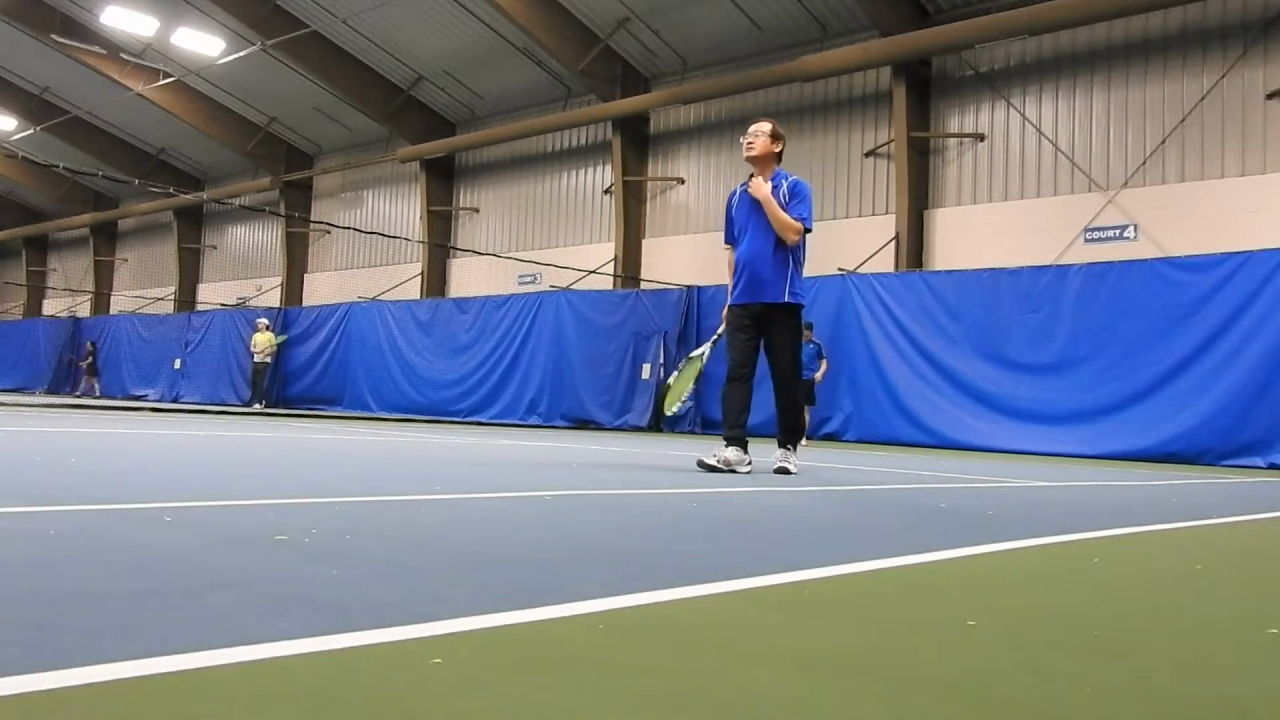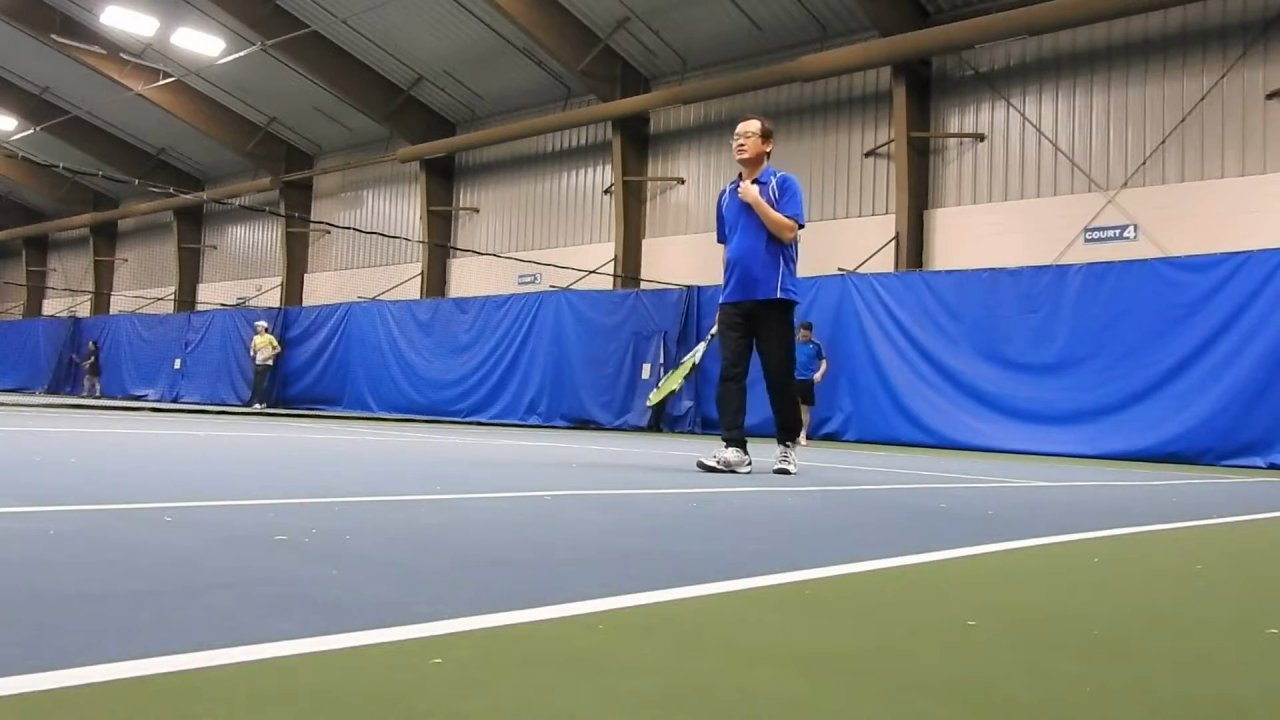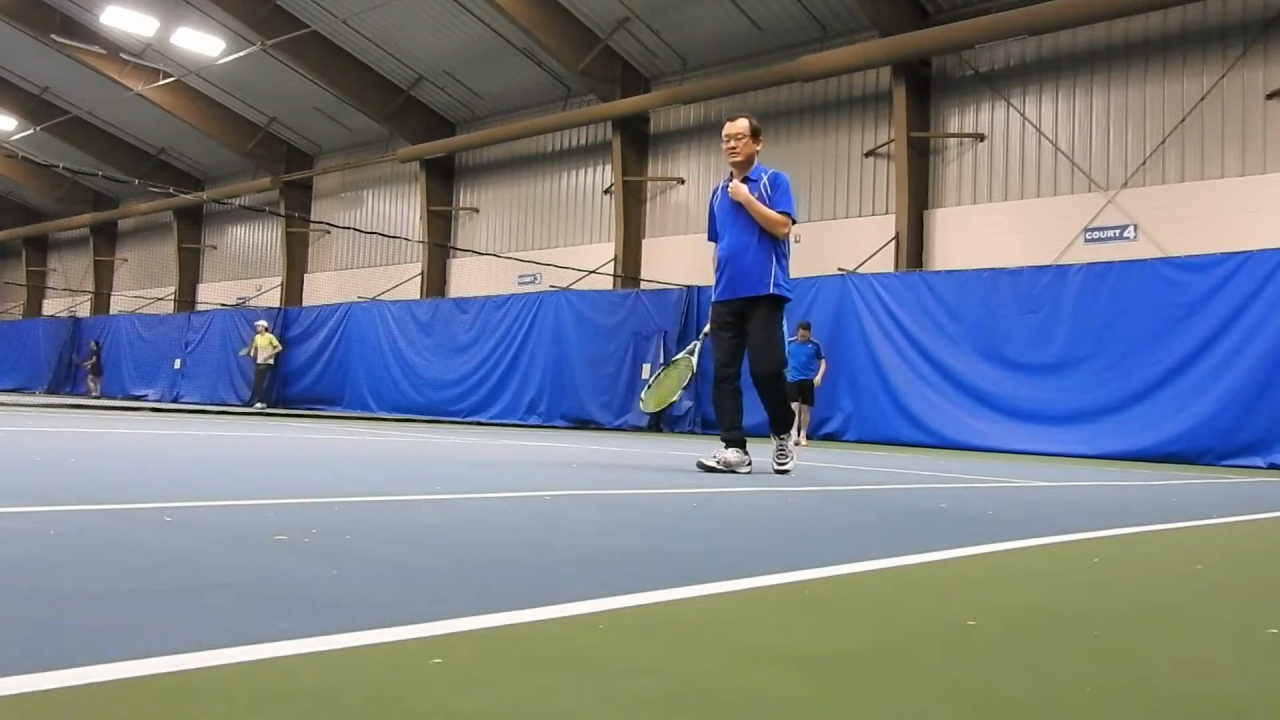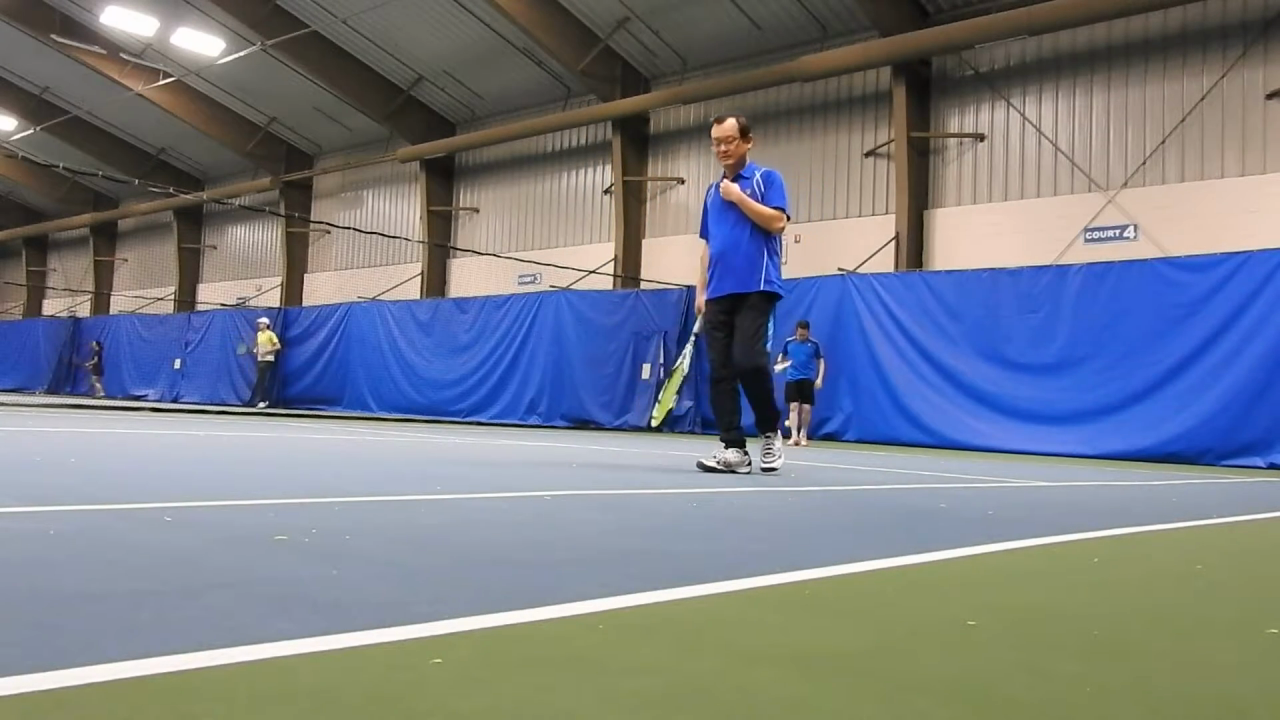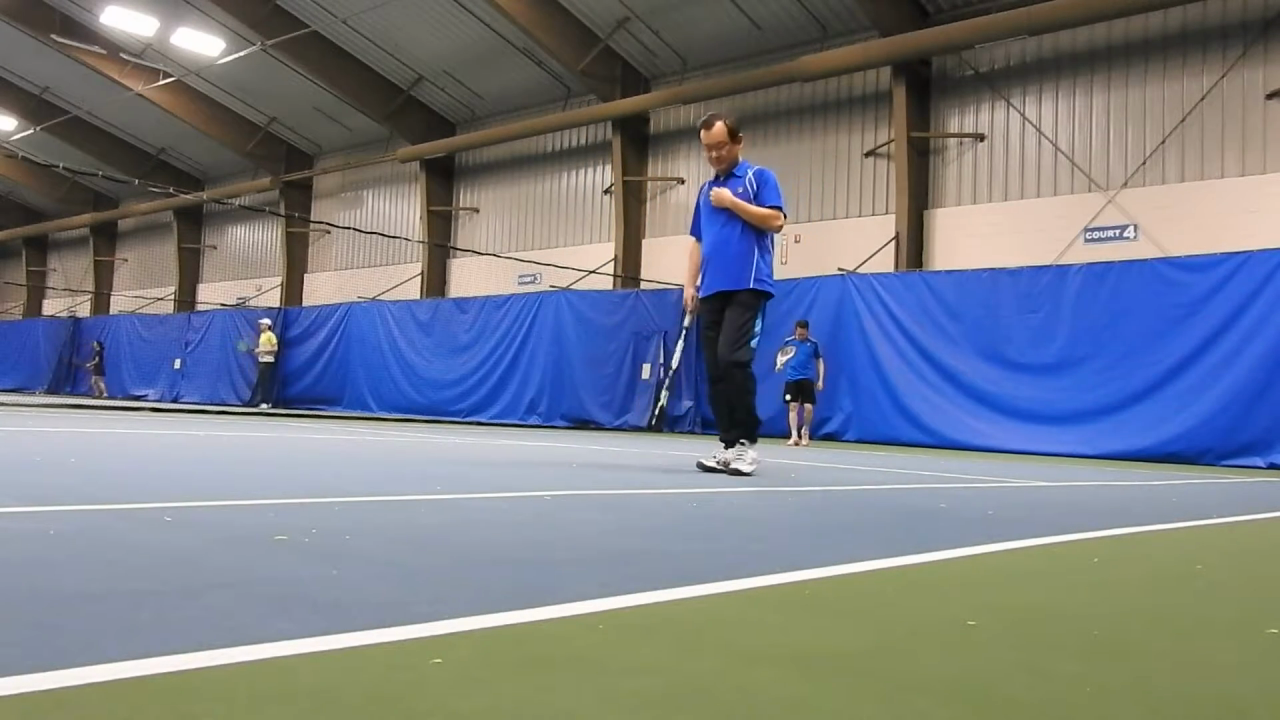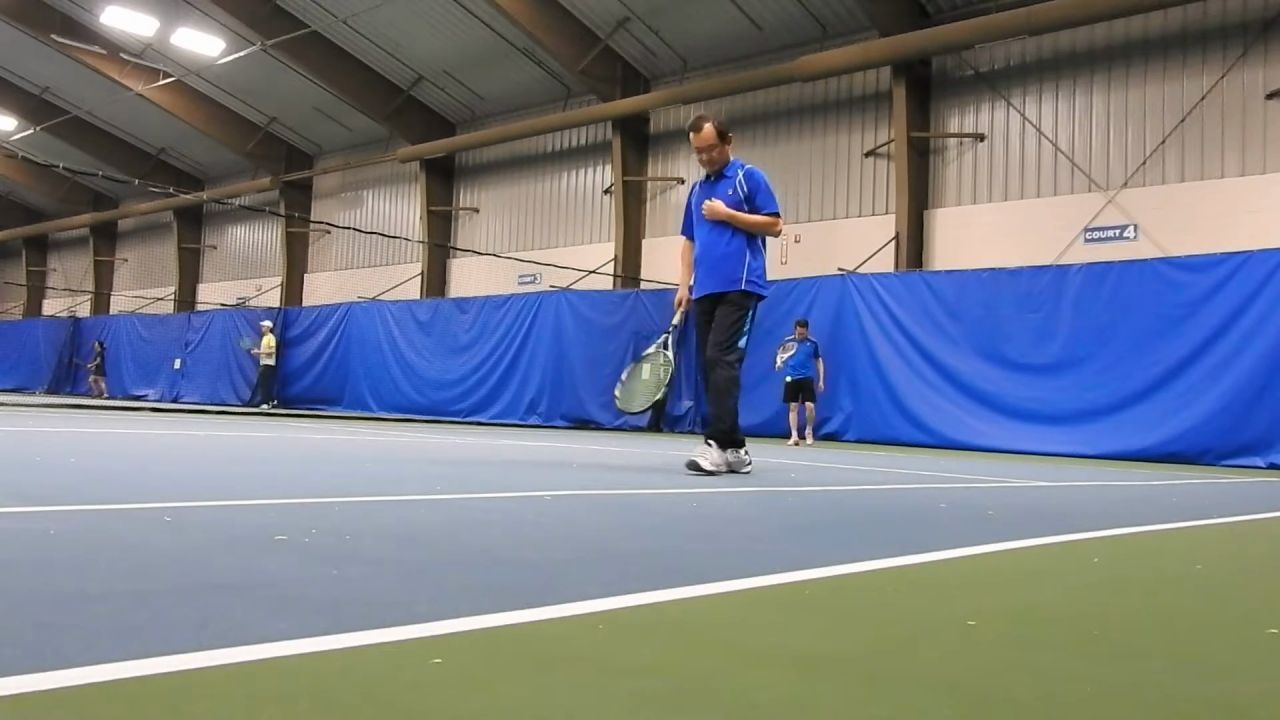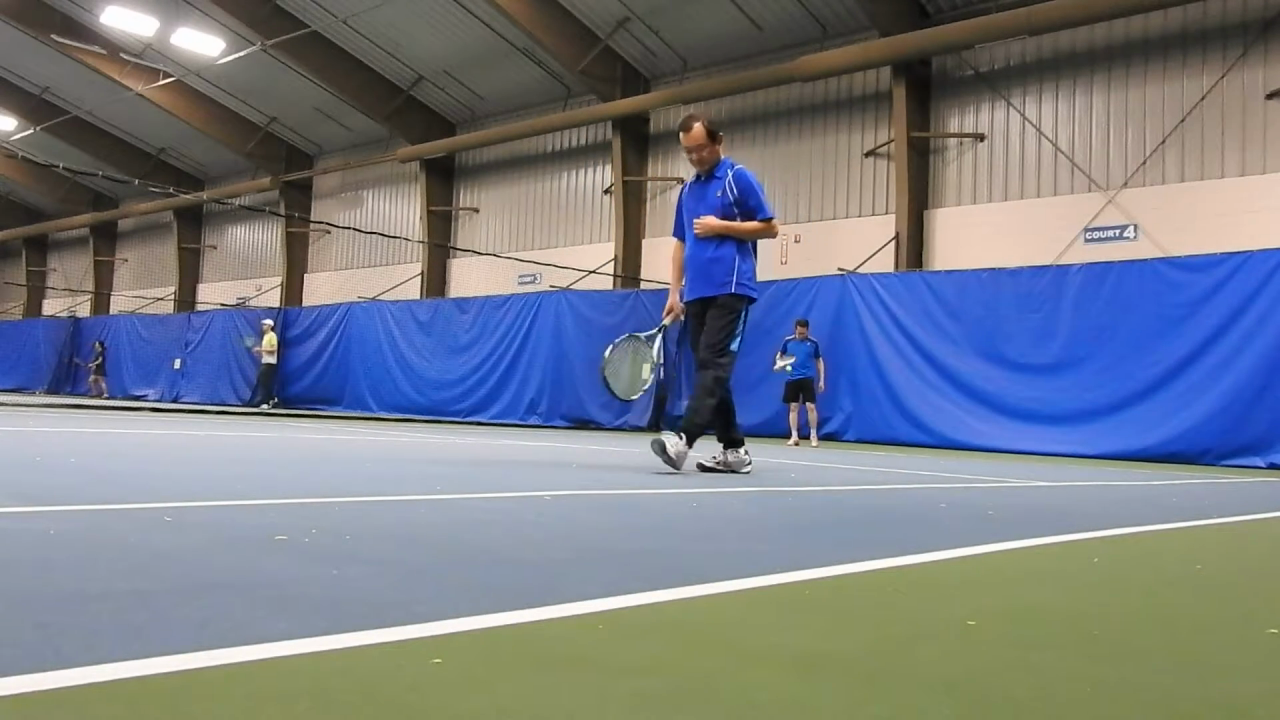
dt=0.1s
person 1, frame 1
left shoulder: (794, 187)
right shoulder: (736, 196)
left elbow: (793, 235)
left wrist: (765, 197)
right wrist: (729, 298)
left hip: (781, 298)
right hip: (743, 300)
left knee: (786, 376)
right knee: (737, 373)
left ankle: (787, 447)
right ankle: (735, 449)
person 1, frame 2
left shoulder: (784, 184)
right shoulder: (727, 194)
left elbow: (789, 232)
left wrist: (755, 200)
right wrist: (723, 295)
left hip: (772, 295)
right hip: (733, 298)
left knee: (778, 372)
right knee: (730, 372)
left ankle: (787, 444)
right ankle: (735, 449)
person 1, frame 3
left shoulder: (774, 181)
right shoulder: (719, 193)
left elbow: (782, 227)
left wrist: (746, 198)
right wrist: (714, 293)
left hip: (764, 291)
right hip: (726, 296)
left knee: (766, 368)
right knee: (724, 372)
left ankle: (782, 434)
right ankle: (734, 449)
person 1, frame 4
left shoulder: (766, 179)
right shoulder: (713, 192)
left elbow: (778, 222)
left wrist: (739, 197)
right wrist: (701, 288)
left hip: (756, 288)
right hip: (720, 292)
left knee: (749, 362)
right knee: (720, 371)
left ankle: (770, 430)
right ankle: (734, 447)
person 1, frame 5
left shoulder: (759, 177)
right shoulder: (705, 191)
left elbow: (775, 221)
left wrist: (732, 202)
right wrist: (690, 284)
left hip: (747, 286)
right hip: (712, 291)
left knee: (734, 359)
right knee: (717, 370)
left ankle: (747, 439)
right ankle: (731, 446)
person 1, frame 6
left shoulder: (750, 178)
right shoulder: (696, 190)
left elbow: (774, 224)
left wrist: (728, 214)
right wrist: (683, 285)
left hip: (740, 287)
right hip: (705, 291)
left knee: (723, 361)
right knee: (712, 367)
left ankle: (717, 443)
right ankle: (735, 449)
person 1, frame 7
left shoulder: (740, 178)
right shoulder: (687, 190)
left elbow: (769, 227)
left wrist: (721, 226)
right wrist: (674, 291)
left hip: (730, 289)
right hip: (697, 293)
left knee: (713, 363)
right knee: (710, 368)
left ankle: (684, 439)
right ankle: (734, 449)
